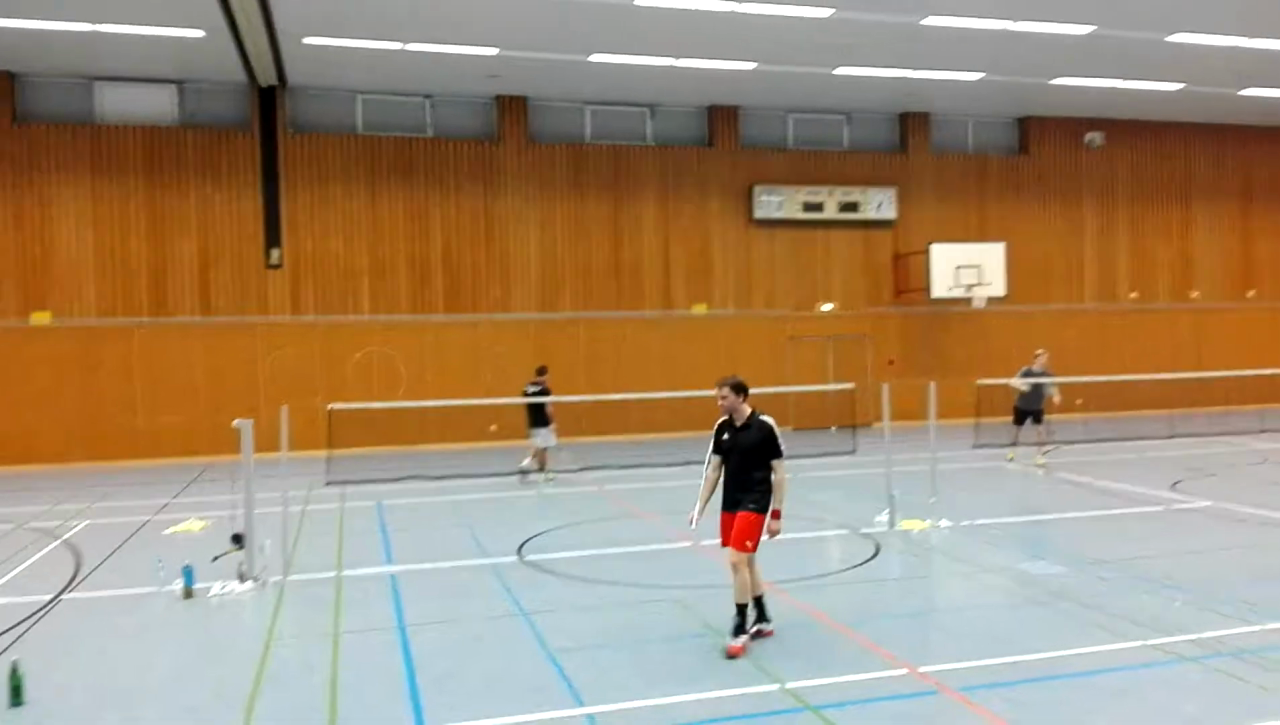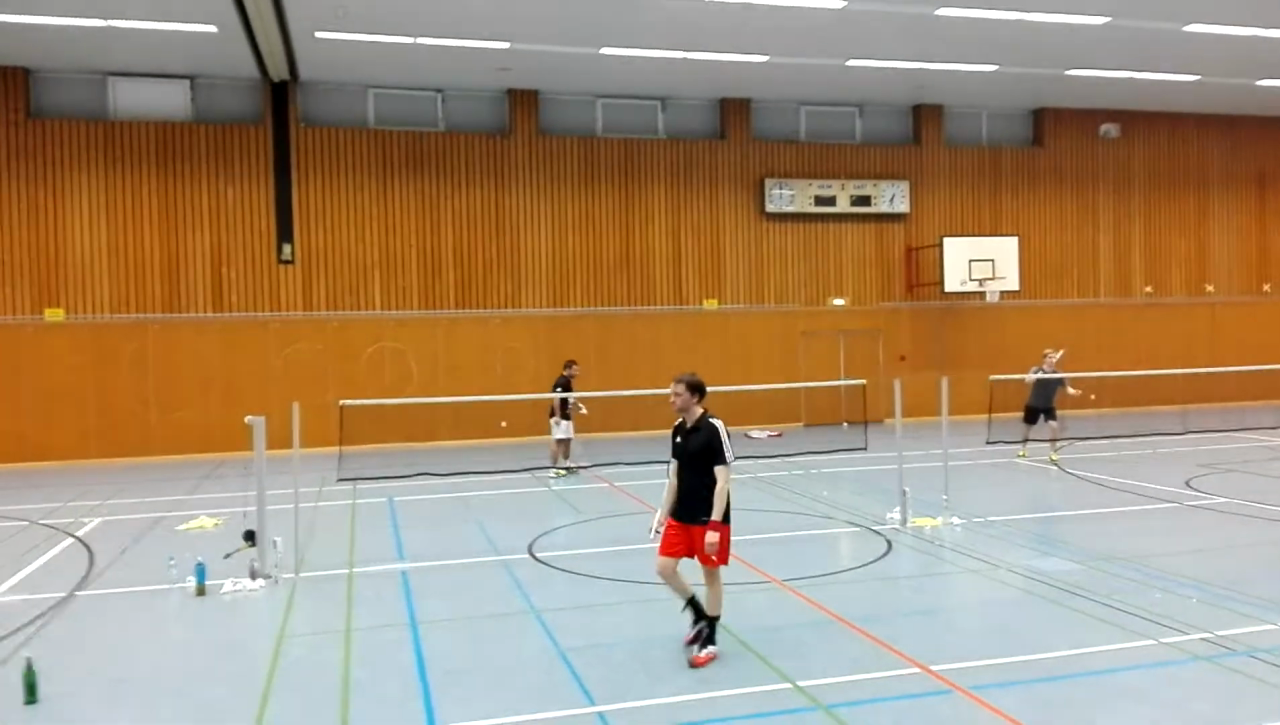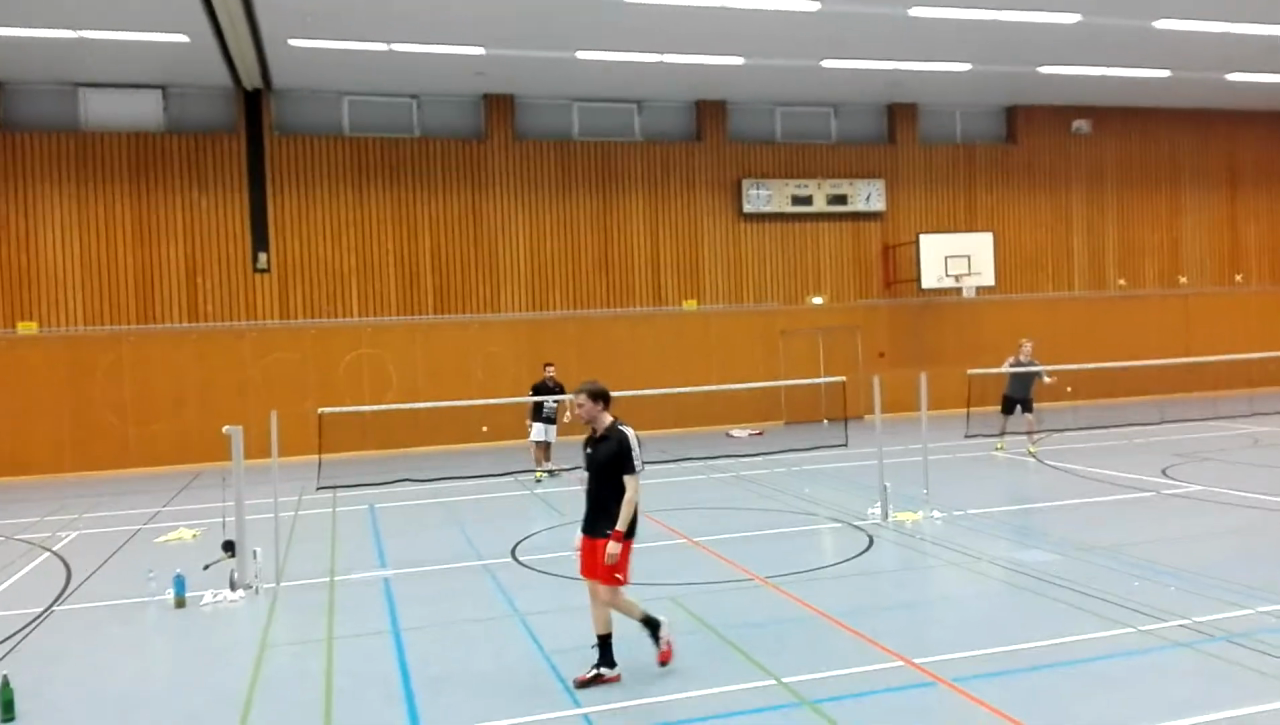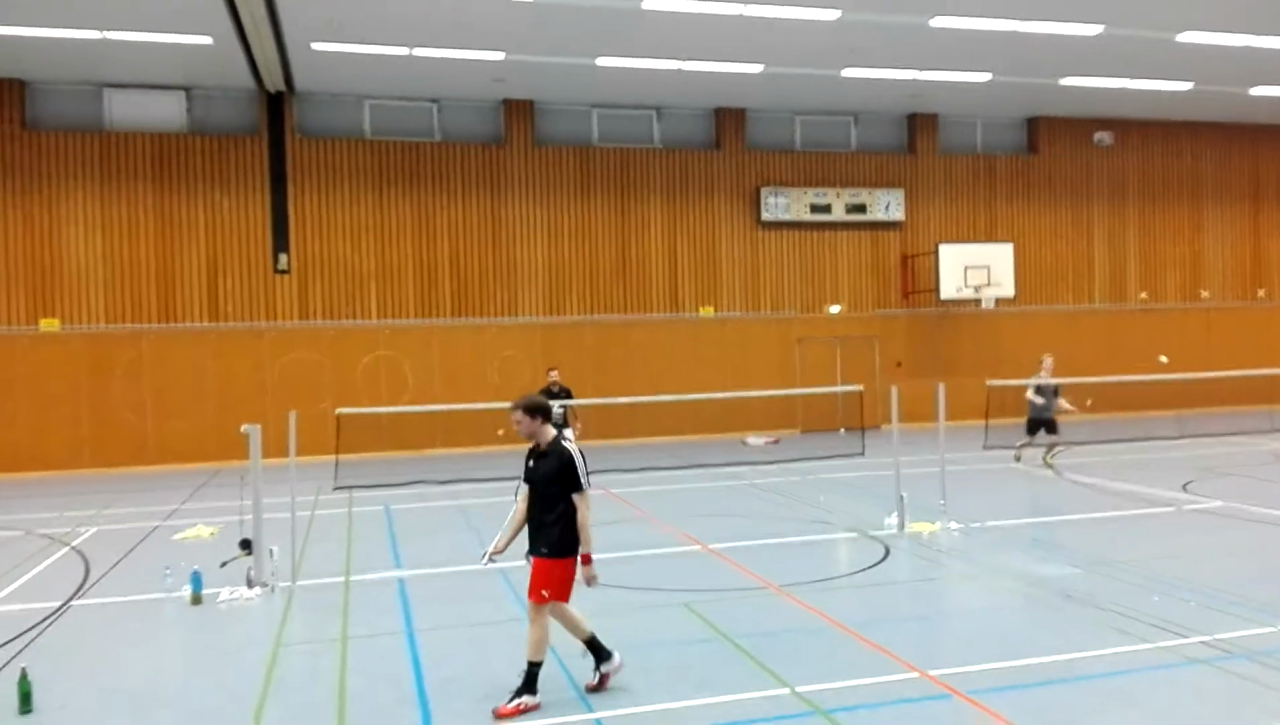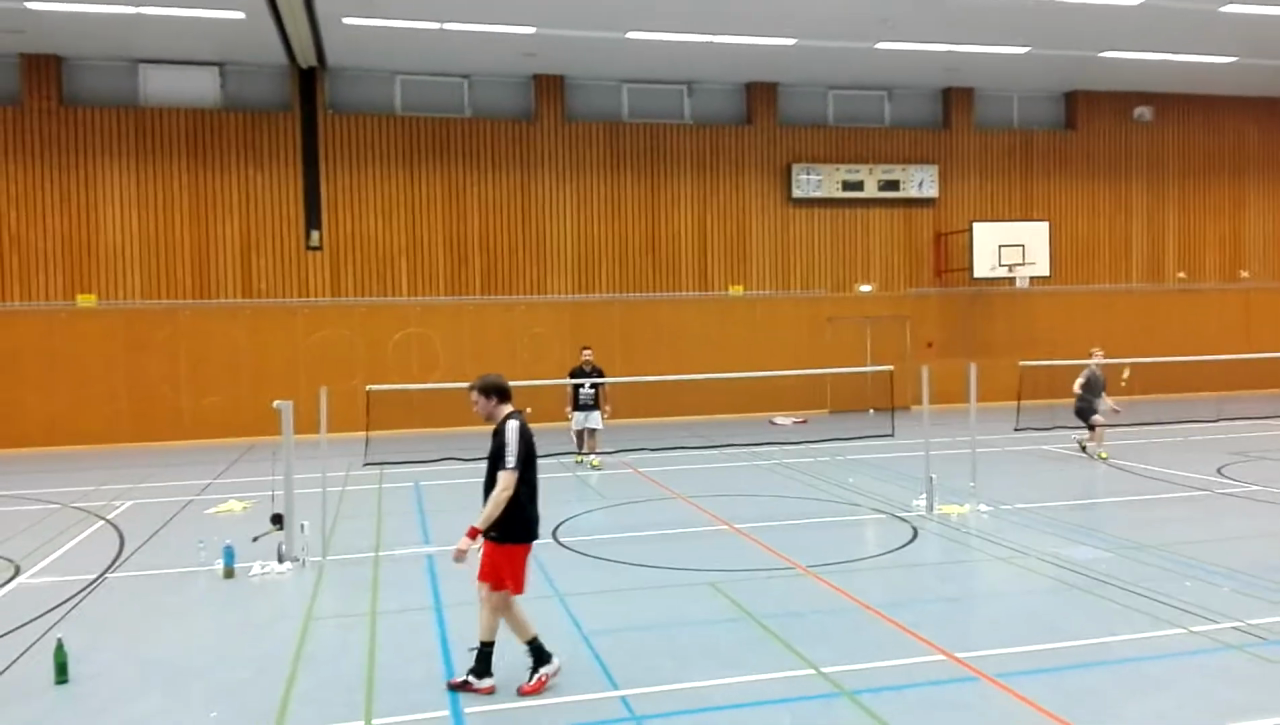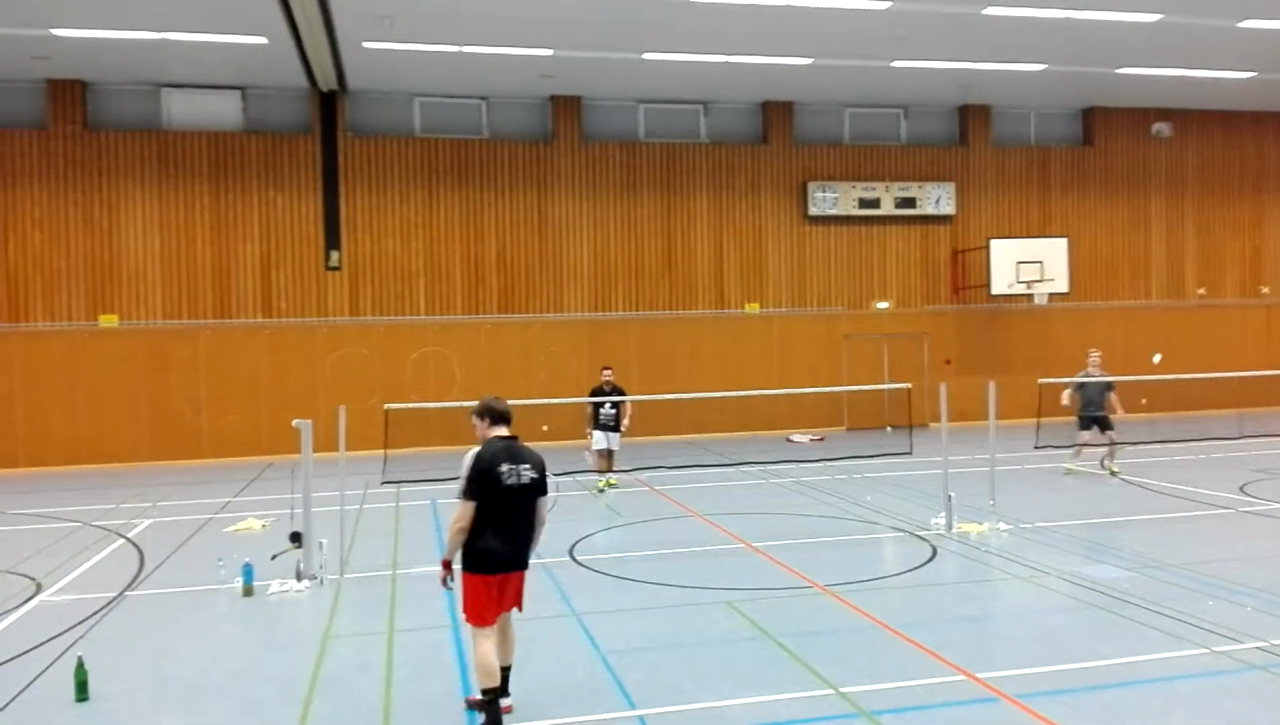
dt=0.5s
person 1, frame 1
left shoulder: (765, 426)
right shoulder: (722, 427)
left elbow: (779, 473)
right elbow: (713, 469)
left wrist: (776, 514)
right wrist: (700, 505)
left hip: (753, 505)
right hip: (729, 505)
left knee: (737, 560)
right knee: (746, 562)
left ankle: (739, 629)
right ankle: (762, 619)
person 1, frame 2
left shoulder: (714, 428)
right shoulder: (678, 430)
left elbow: (723, 481)
left wrist: (714, 526)
right wrist: (663, 512)
left hip: (710, 518)
right hip: (681, 515)
left knee: (711, 576)
right knee: (665, 569)
left ankle: (709, 640)
right ankle: (700, 615)
person 1, frame 3
left shoulder: (624, 437)
right shoulder: (590, 441)
left elbow: (632, 491)
left wrist: (618, 536)
right wrist: (582, 532)
left hip: (616, 531)
right hip: (591, 530)
left knee: (609, 596)
right knee: (595, 593)
left ankle: (656, 629)
right ankle: (606, 664)
person 1, frame 4
left shoulder: (567, 452)
right shoulder: (533, 454)
left elbow: (582, 509)
right elbow: (525, 503)
left wrist: (586, 558)
right wrist: (504, 540)
left hip: (558, 549)
right hip: (539, 546)
left knee: (538, 613)
right knee: (557, 610)
left ankle: (528, 691)
right ankle: (606, 660)
person 1, frame 5
left shoulder: (510, 429)
right shoulder: (509, 428)
left elbow: (504, 490)
left wrist: (472, 534)
right wrist: (485, 533)
left hip: (511, 533)
right hip: (502, 532)
left knee: (501, 602)
right knee: (487, 595)
left ankle: (543, 661)
right ankle: (481, 673)
person 1, frame 6
left shoulder: (479, 458)
right shoulder: (534, 459)
left elbow: (462, 521)
right elbow: (541, 517)
left wrist: (447, 562)
left hip: (482, 560)
right hip: (517, 558)
left knee: (483, 635)
right knee: (502, 622)
right ankle: (500, 695)
